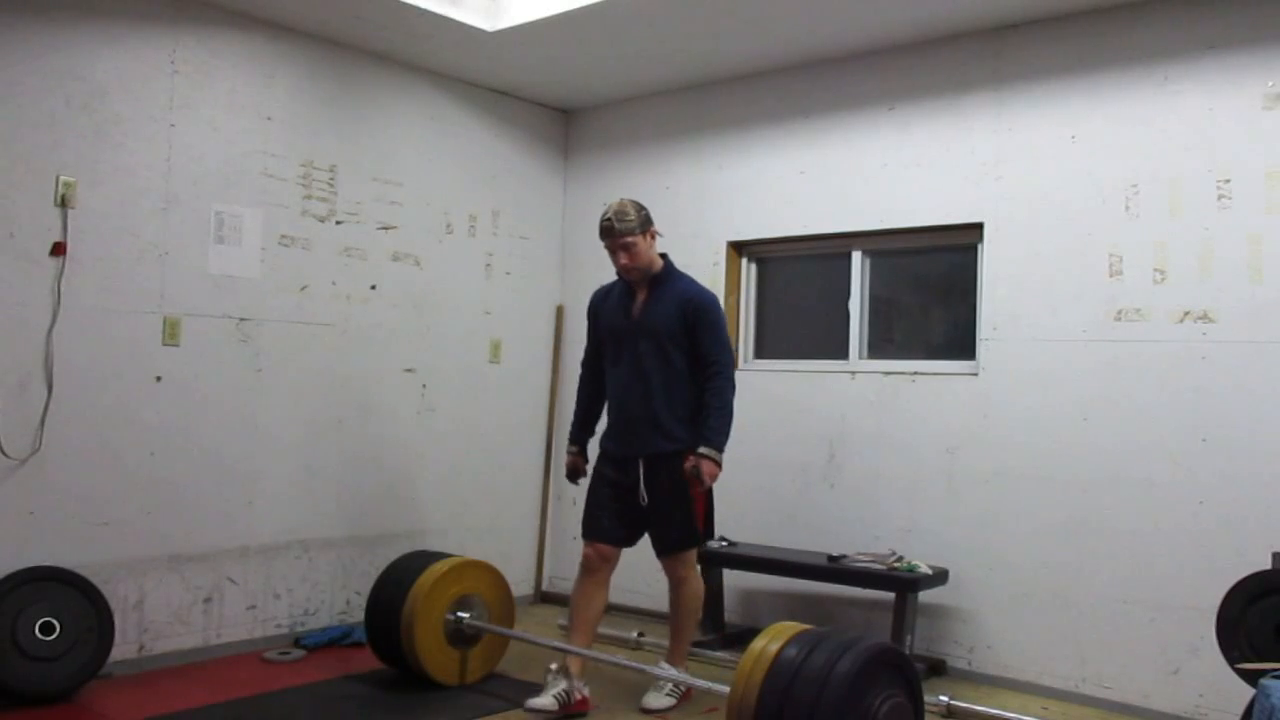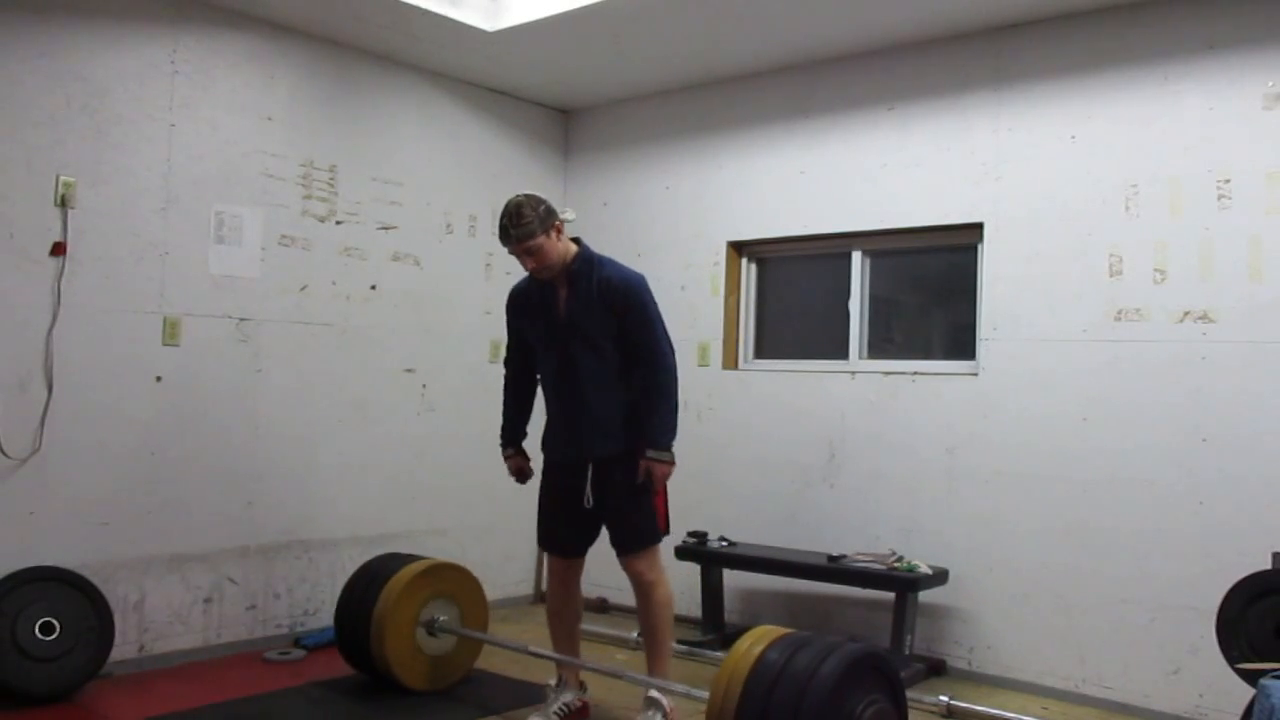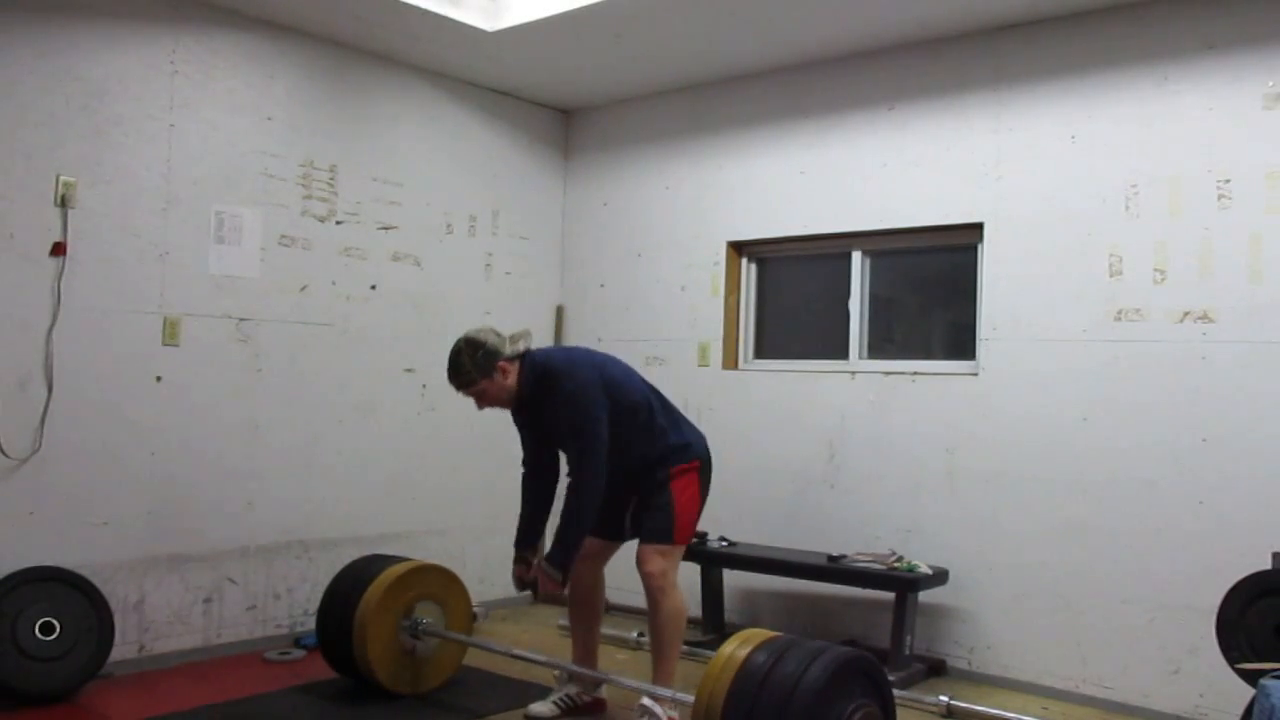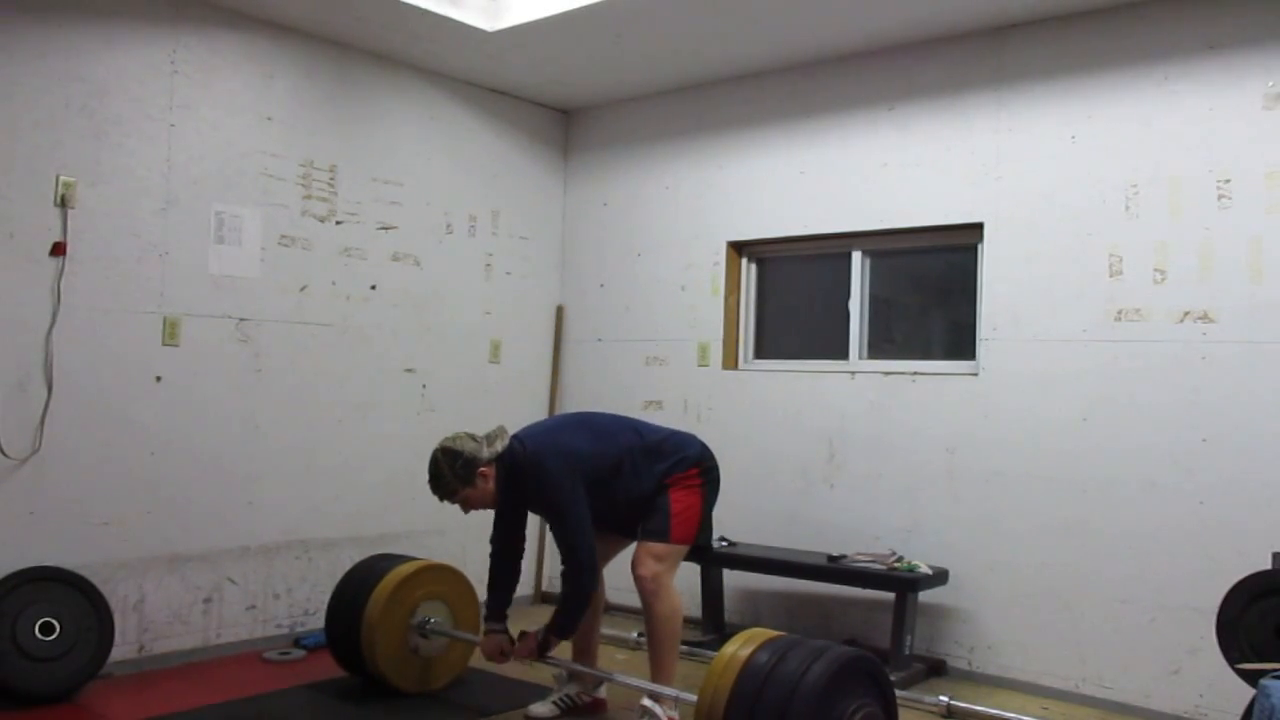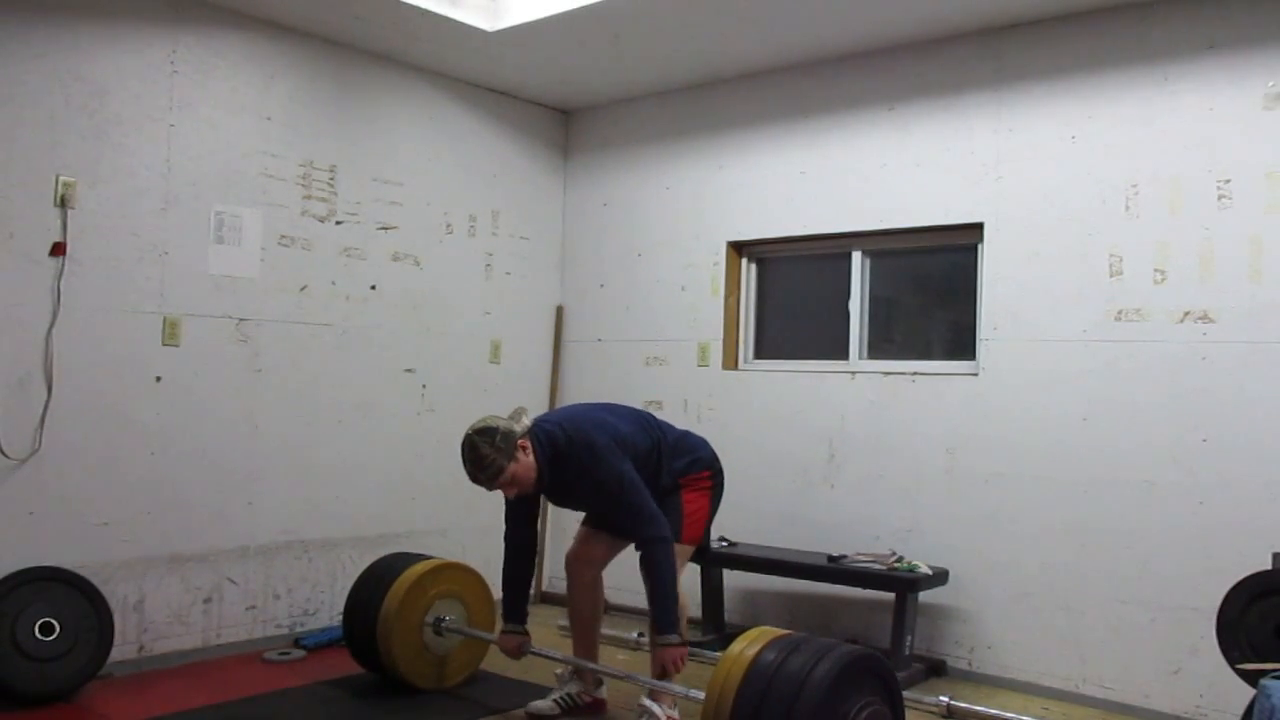
dt=1s
person 1, frame 1
left shoulder: (693, 299)
right shoulder: (604, 301)
left elbow: (719, 376)
right elbow: (593, 375)
left wrist: (710, 447)
right wrist: (576, 441)
left hip: (674, 455)
right hip: (618, 453)
left knee: (681, 564)
right knee: (594, 559)
left ankle: (676, 672)
person 1, frame 2
left shoulder: (621, 285)
right shoulder: (523, 298)
left elbow: (660, 367)
right elbow: (519, 373)
left wrist: (659, 444)
right wrist: (512, 440)
left hip: (626, 453)
right hip: (564, 454)
left knee: (643, 567)
right knee: (561, 568)
person 1, frame 3
left shoulder: (571, 381)
right shoulder: (528, 393)
left elbow: (586, 478)
right elbow: (539, 473)
left wrist: (556, 563)
right wrist: (526, 549)
left hip: (675, 460)
right hip: (627, 465)
left knee: (654, 568)
right knee: (584, 557)
right ankle: (584, 687)
person 1, frame 4
left shoulder: (547, 469)
right shoulder: (510, 467)
left elbow: (584, 562)
right elbow: (507, 550)
left wrist: (549, 638)
right wrist: (494, 625)
left hip: (682, 471)
right hip: (635, 483)
left knee: (649, 573)
right knee: (576, 560)
right ankle: (585, 688)
person 1, frame 5
left shoulder: (589, 451)
right shoulder: (520, 460)
left elbow: (653, 536)
right elbow: (520, 542)
left wrist: (667, 633)
right wrist: (513, 624)
left hip: (689, 473)
right hip: (636, 478)
left knee: (663, 571)
right knee: (580, 561)
right ankle: (586, 686)
